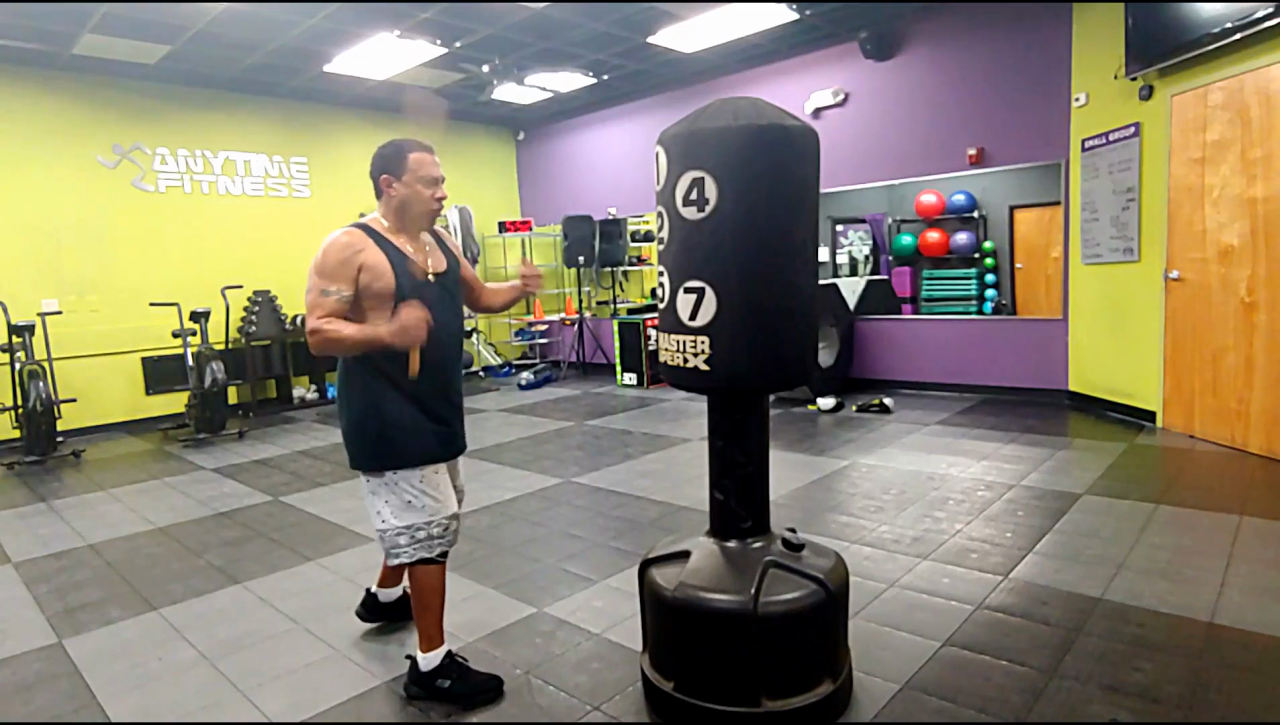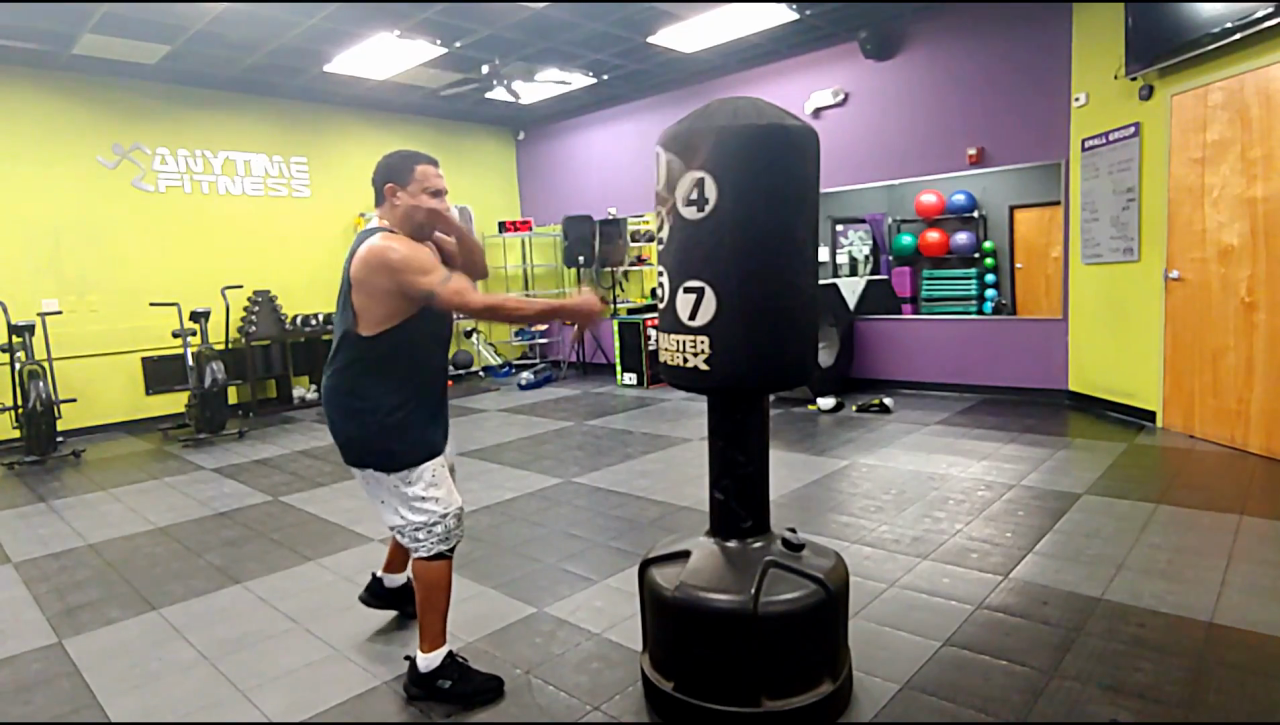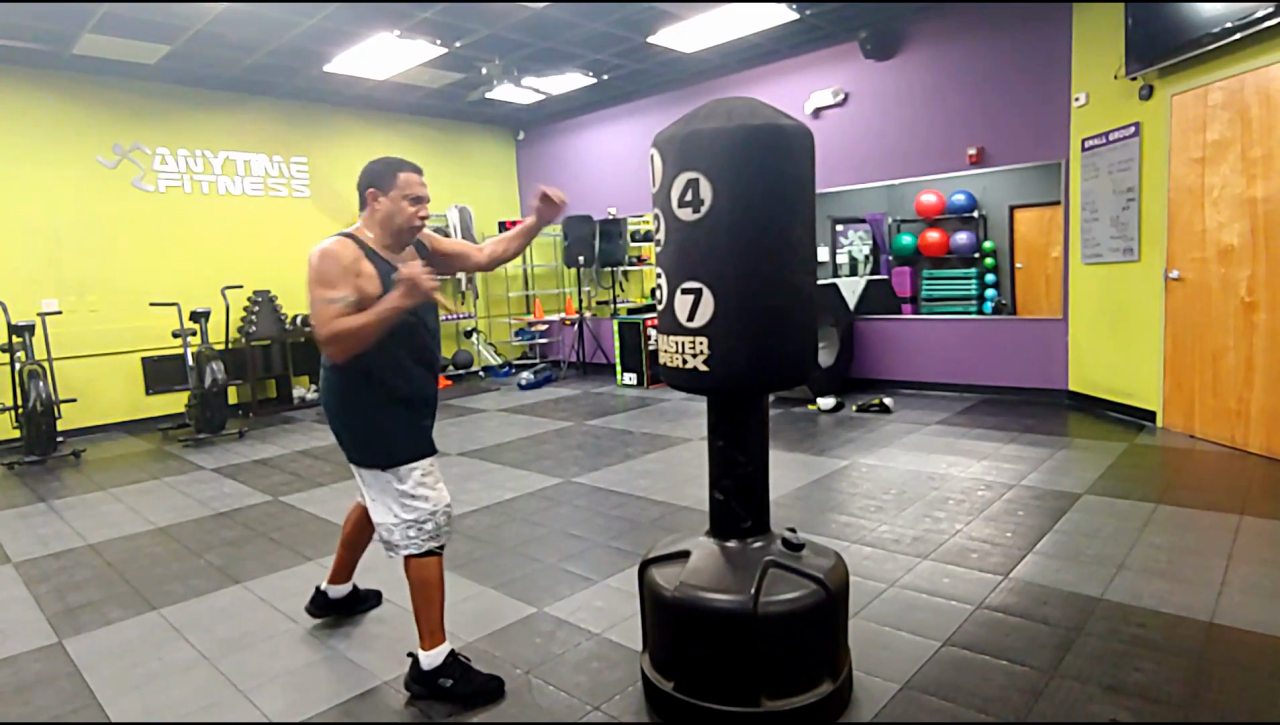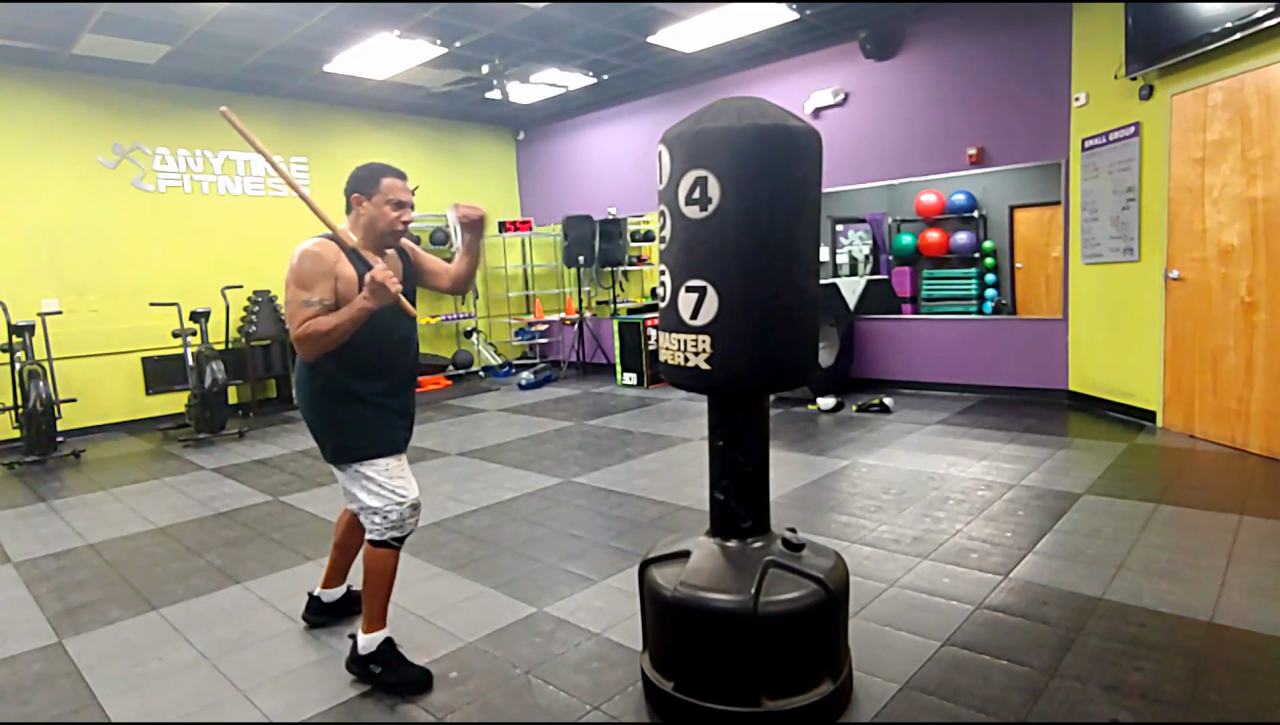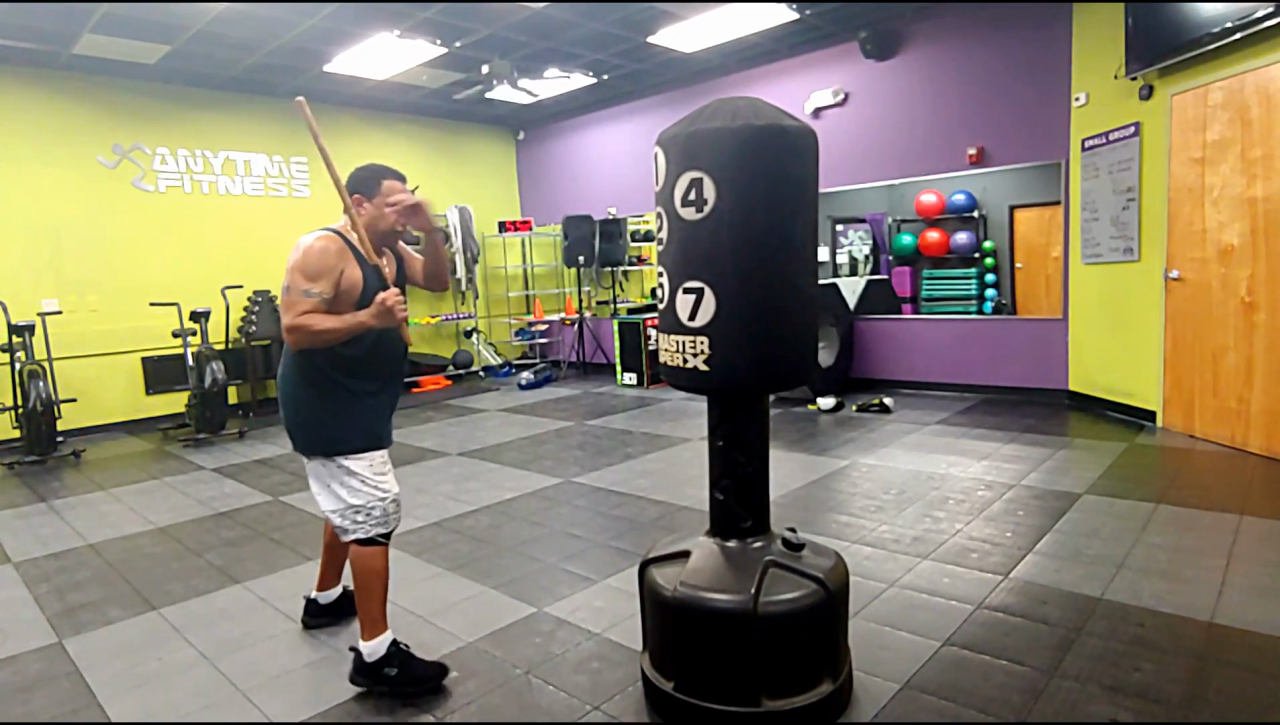
dt=0.2s
person 1, frame 1
left shoulder: (439, 242)
right shoulder: (349, 248)
left elbow: (480, 299)
right elbow: (318, 333)
left wrist: (520, 287)
right wrist: (387, 335)
left hip: (432, 408)
right hip: (388, 418)
left knee: (423, 516)
right knee: (425, 528)
left ankle: (384, 595)
right ankle: (432, 666)
person 1, frame 2
left shoulder: (422, 239)
right shoulder: (388, 254)
left elbow: (476, 267)
right elbow: (476, 304)
left wrist: (452, 227)
right wrist: (564, 310)
left hip: (403, 408)
right hip: (375, 417)
left knee: (420, 507)
right knee: (436, 523)
left ankle: (390, 582)
right ankle: (432, 666)
person 1, frame 3
left shoulder: (417, 245)
right shoulder: (337, 256)
left elbow: (482, 257)
right elbow: (332, 344)
left wrist: (534, 222)
right wrist: (397, 300)
left hip: (398, 406)
right hip: (373, 412)
left knee: (384, 499)
right knee: (424, 521)
left ankle: (334, 591)
right ankle: (432, 664)
person 1, frame 4
left shoulder: (401, 251)
right shoulder: (318, 256)
left elbow: (455, 282)
right elbow: (305, 343)
left wrist: (472, 235)
right wrist: (365, 303)
left hip: (379, 405)
right hip: (345, 407)
left knee: (367, 501)
right knee: (393, 510)
left ankle: (329, 597)
right ankle: (372, 648)
person 1, frame 5
left shoulder: (390, 250)
right shoulder: (322, 250)
left elbow: (440, 281)
right elbow: (296, 331)
left wrist: (428, 226)
right wrist: (370, 318)
left hip: (356, 402)
right hip: (326, 404)
left knee: (350, 502)
right knee: (375, 509)
left ankle: (326, 598)
right ankle: (375, 653)
